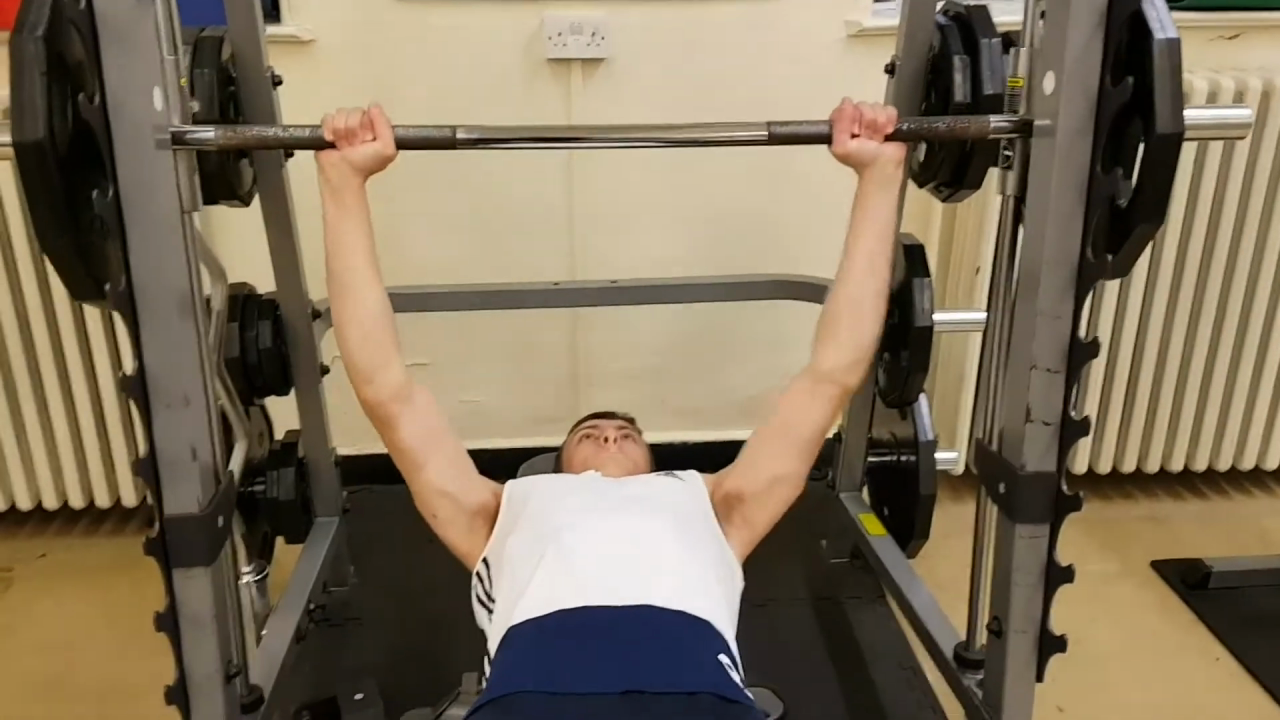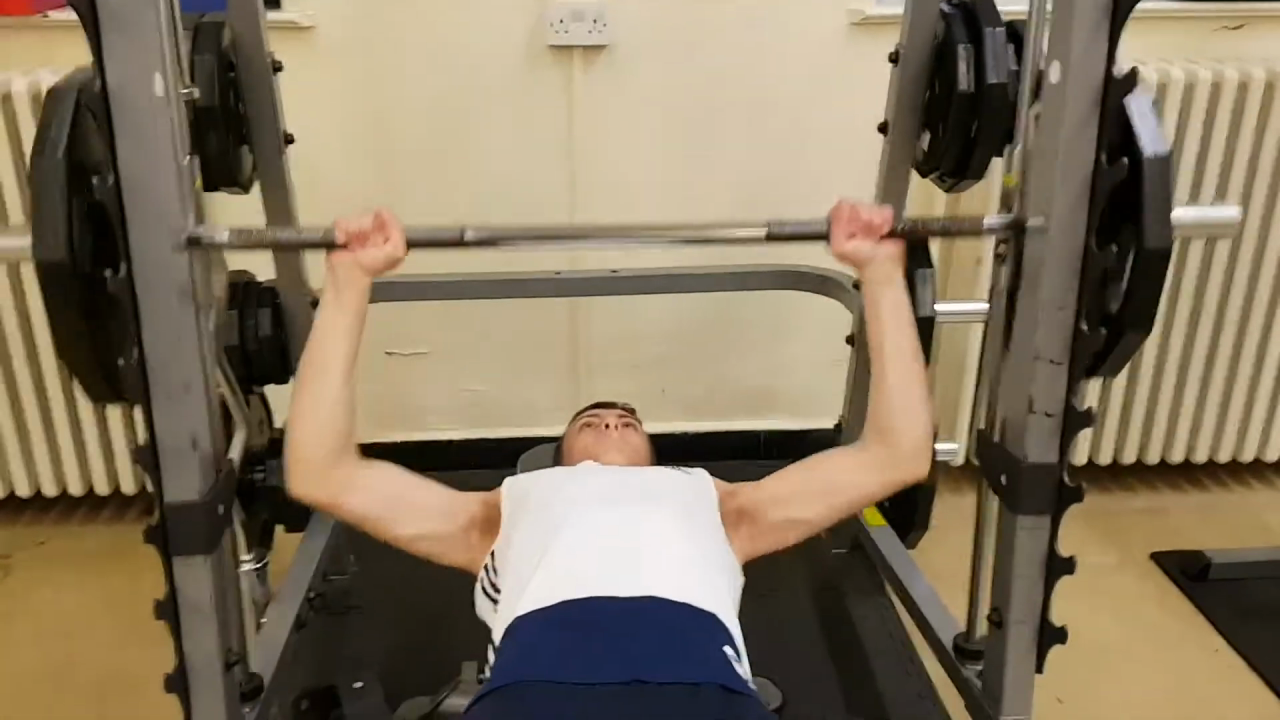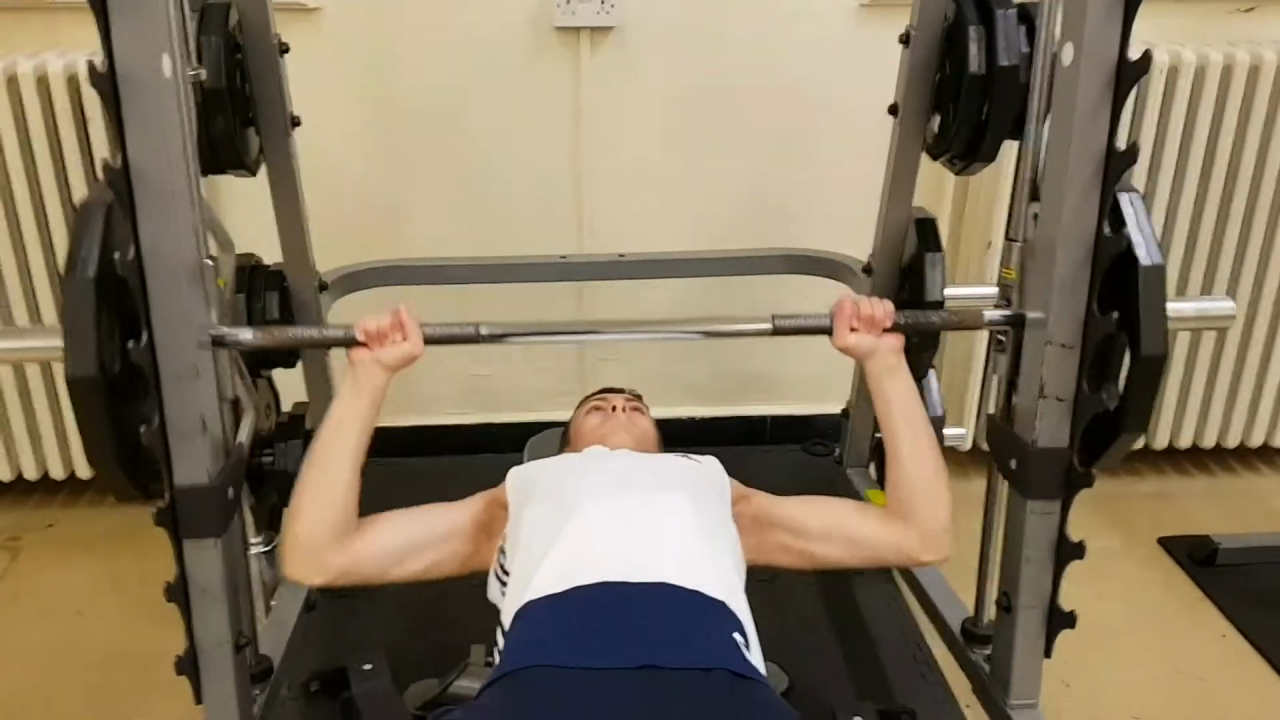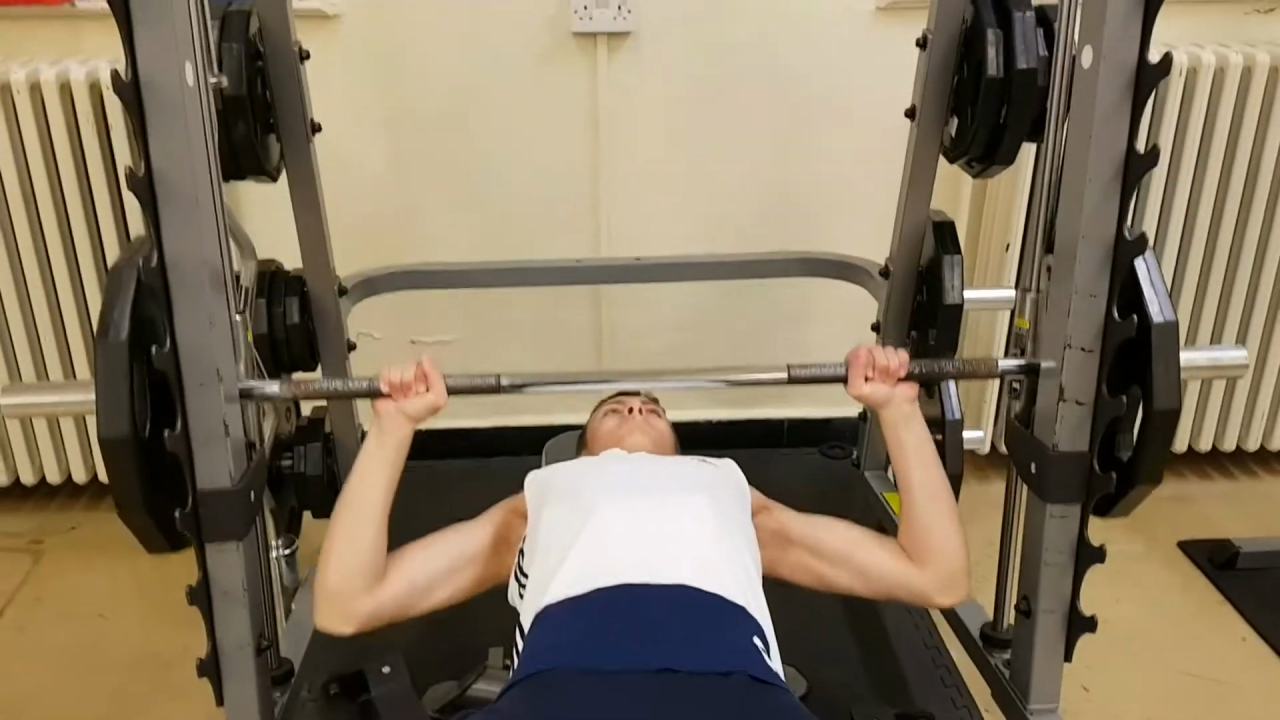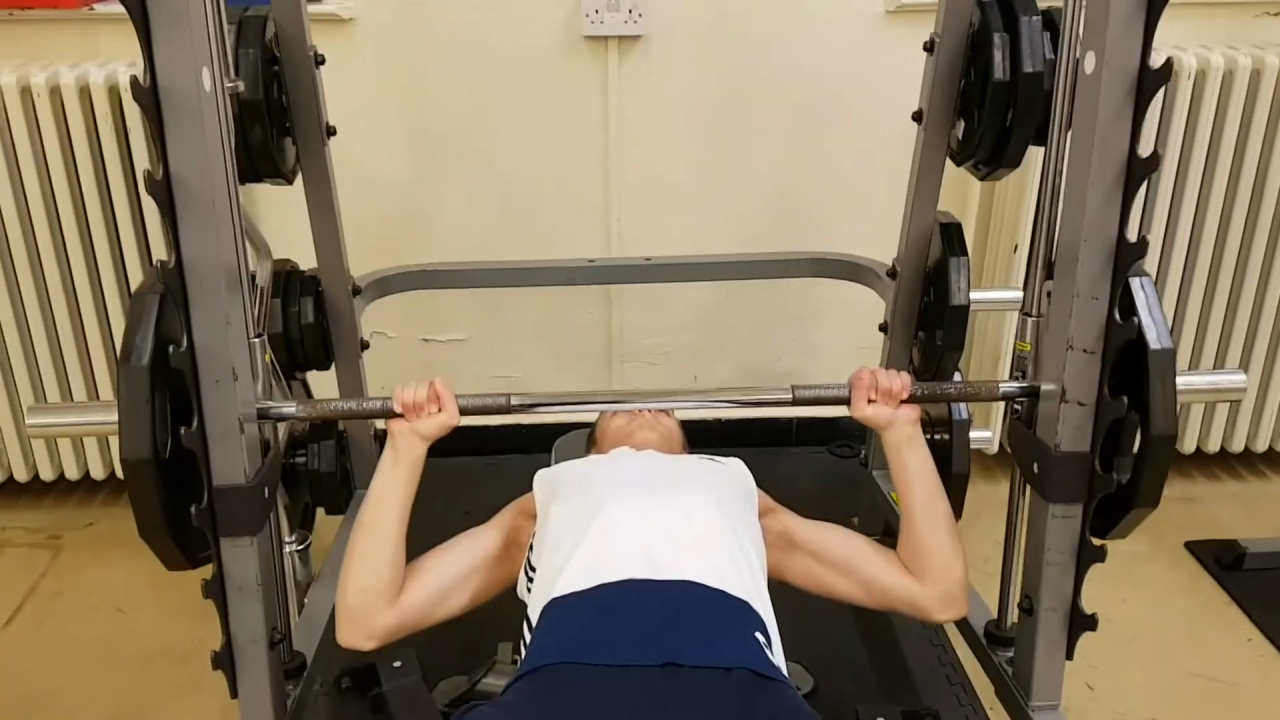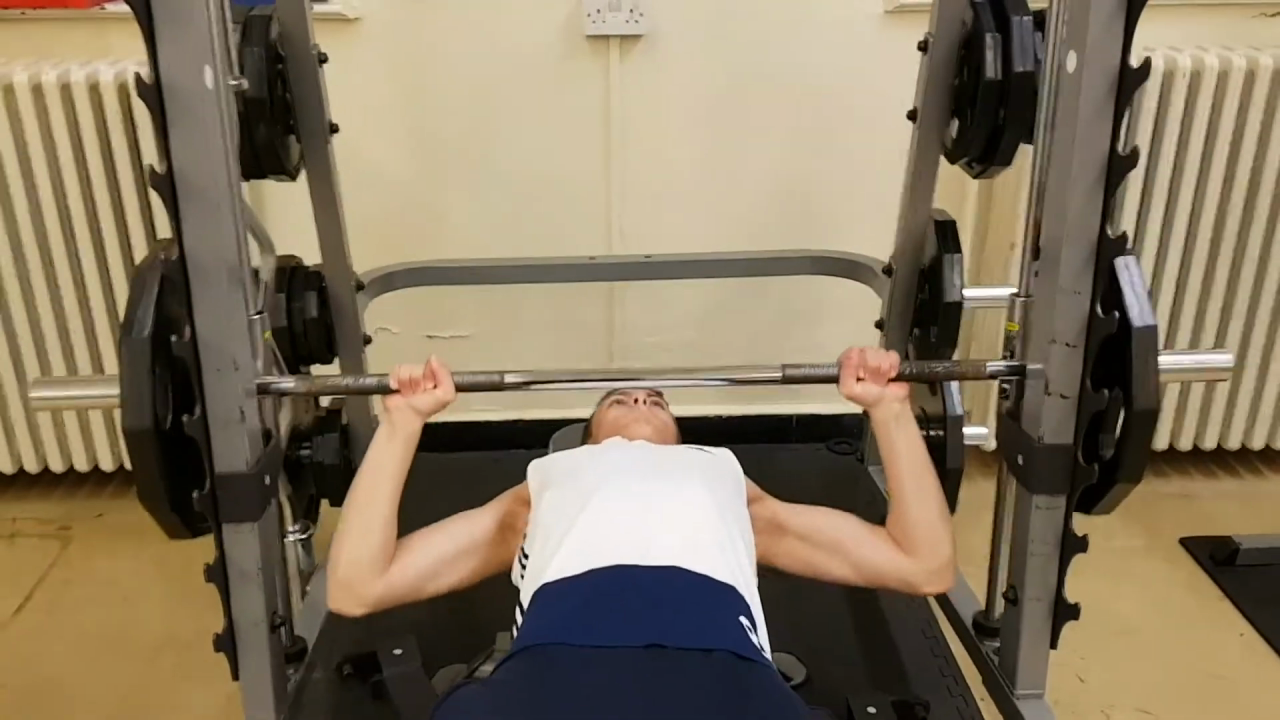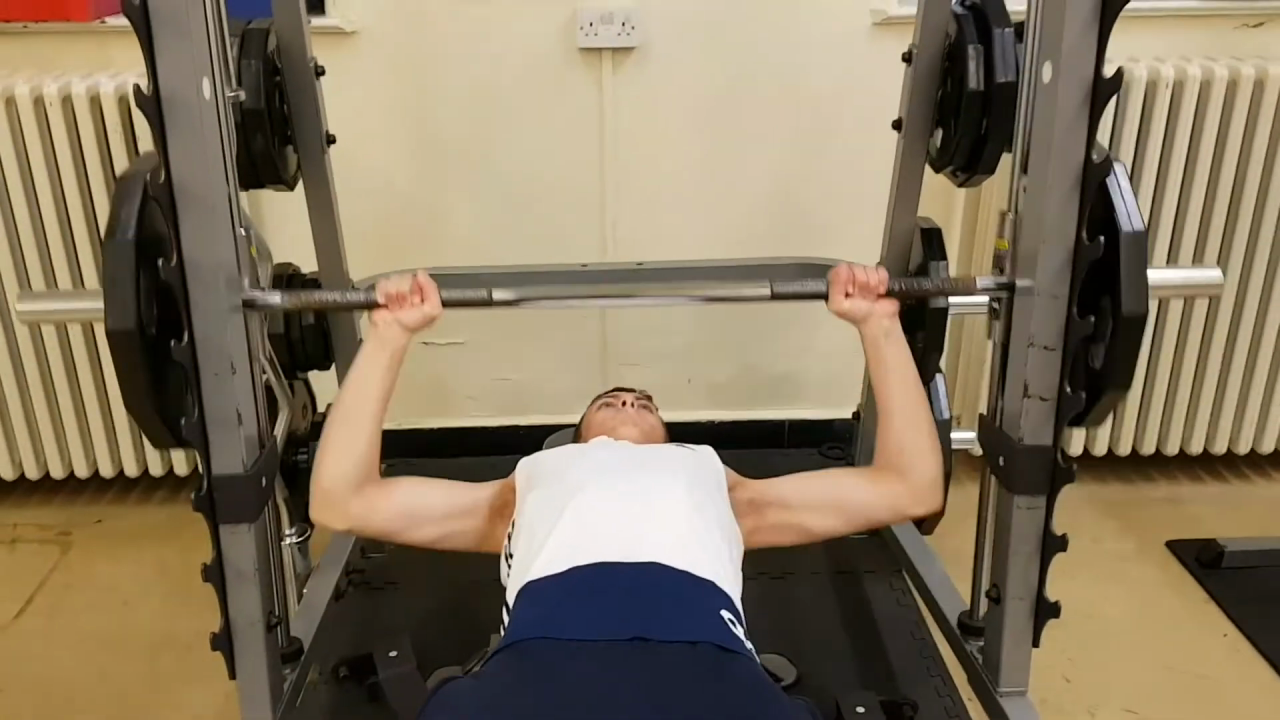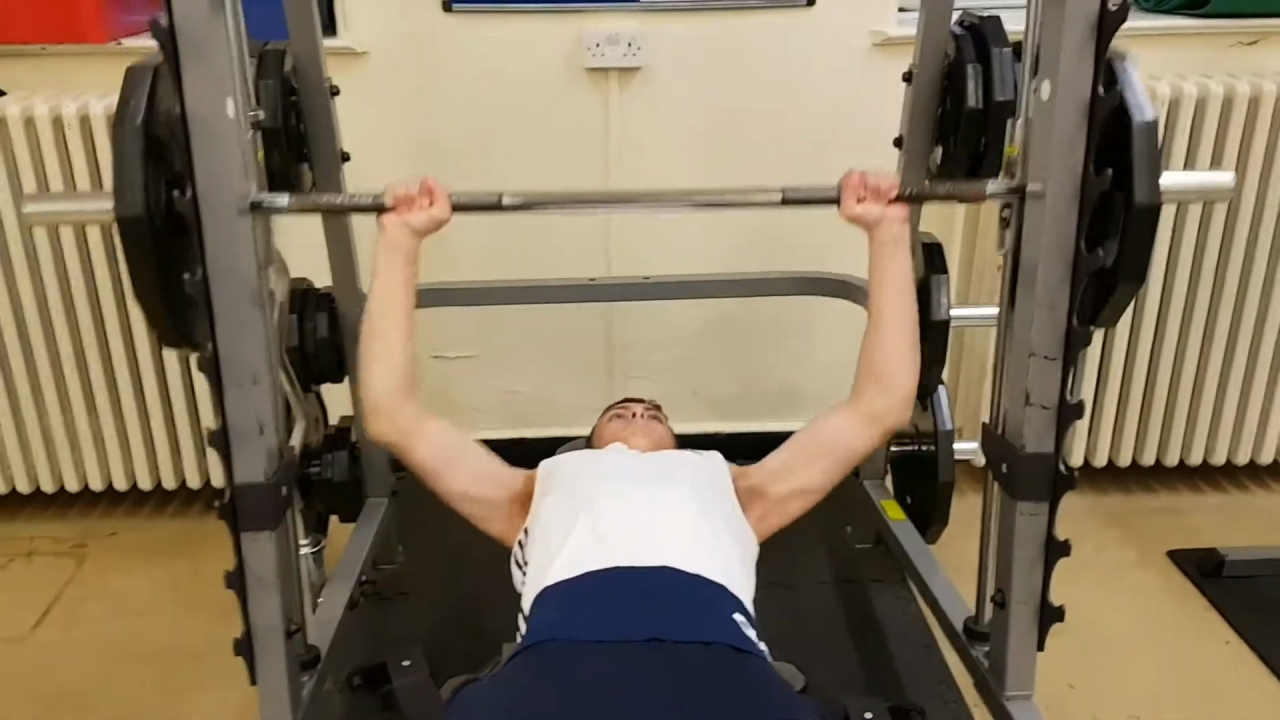
dt=0.3s
person 1, frame 1
left shoulder: (705, 501)
right shoulder: (509, 508)
left elbow: (832, 371)
right elbow: (382, 383)
left wrist: (879, 175)
right wrist: (343, 180)
person 1, frame 2
left shoulder: (710, 501)
right shoulder: (509, 510)
left elbow: (898, 455)
right elbow: (320, 471)
left wrist: (881, 270)
right wrist: (350, 278)
person 1, frame 3
left shoulder: (714, 486)
right shoulder: (519, 494)
left elbow: (922, 534)
right elbow: (314, 555)
left wrist: (883, 362)
right wrist: (367, 378)
person 1, frame 4
left shoulder: (734, 491)
right shoulder: (537, 499)
left elbow: (939, 577)
right elbow: (344, 603)
left wrist: (897, 409)
right wrist: (394, 424)
person 1, frame 5
left shoulder: (738, 490)
right shoulder: (545, 498)
left elbow: (937, 592)
right elbow: (366, 621)
left wrist: (898, 429)
right wrist: (408, 444)
person 1, frame 6
left shoulder: (728, 479)
right shoulder: (542, 485)
left elbow: (925, 565)
right elbow: (356, 586)
left wrist: (888, 407)
right wrist: (403, 418)
right hip: (558, 667)
person 1, frame 7
left shoulder: (715, 480)
right shoulder: (531, 482)
left elbow: (910, 486)
right elbow: (341, 498)
left wrist: (879, 322)
right wrist: (389, 334)
left hip: (702, 664)
right hip: (545, 662)
person 1, frame 8
left shoulder: (727, 487)
right shoulder: (540, 490)
left elbow: (883, 402)
right elbow: (390, 412)
left wrist: (886, 232)
right wrist: (400, 241)
left hip: (716, 660)
